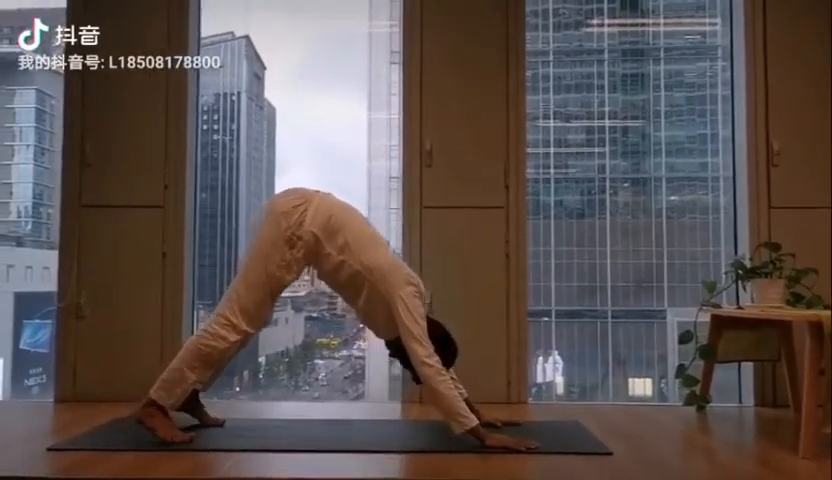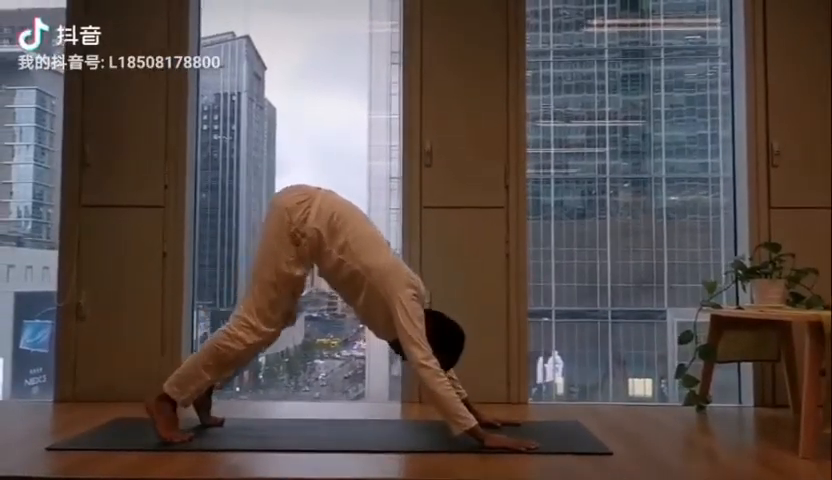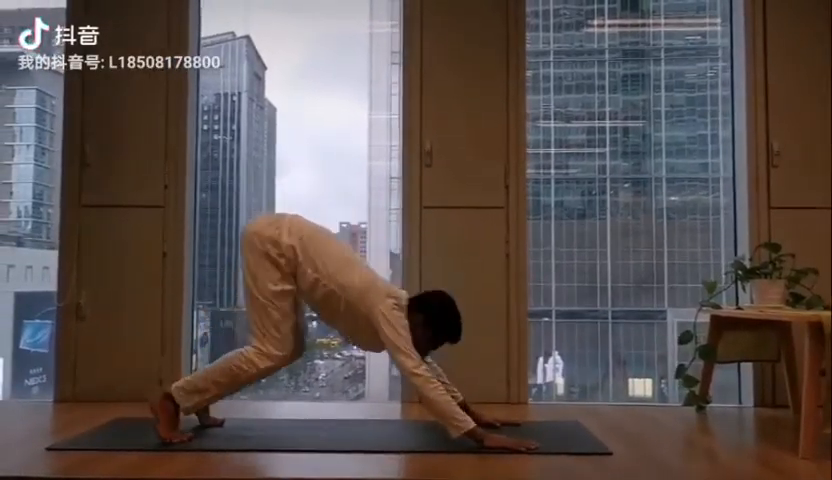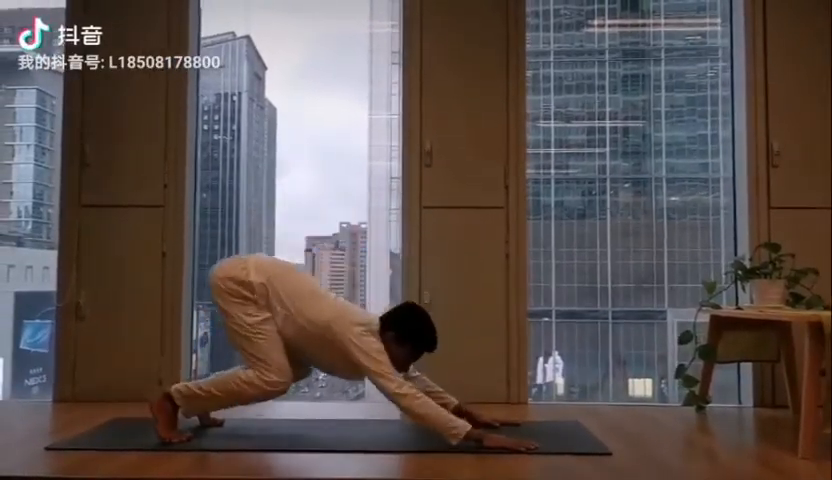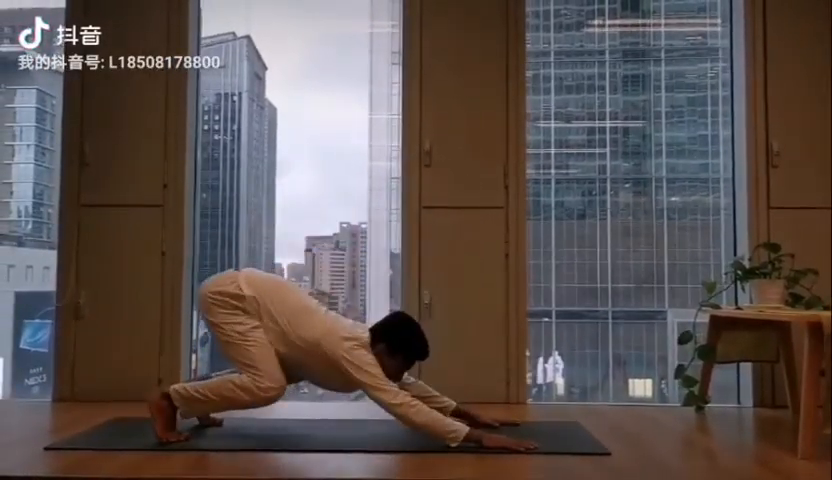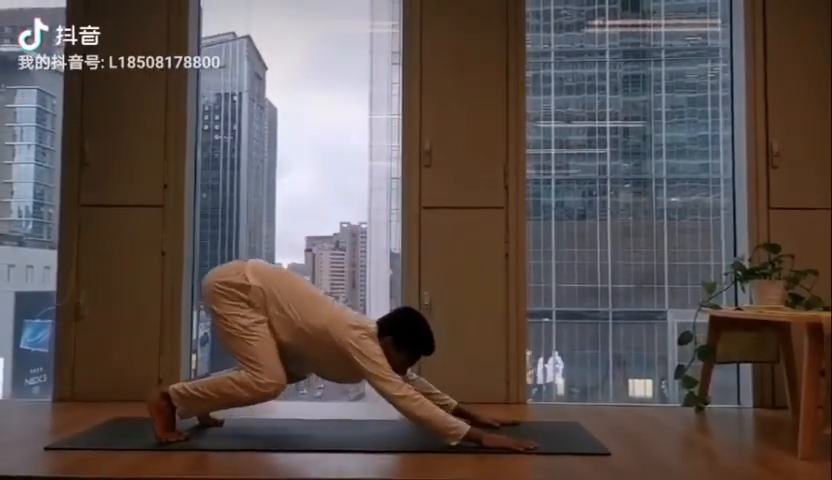
dt=0.3s
person 1, frame 1
left shoulder: (407, 298)
right shoulder: (405, 297)
left elbow: (435, 364)
right elbow: (429, 368)
left wrist: (475, 413)
right wrist: (481, 434)
left hip: (304, 216)
right hip: (299, 218)
left knee: (244, 319)
right knee: (238, 320)
left ankle: (186, 395)
right ankle: (157, 405)
person 1, frame 2
left shoulder: (410, 298)
right shoulder: (404, 299)
left elbow: (434, 362)
right elbow: (427, 368)
left wrist: (472, 411)
right wrist: (480, 433)
left hip: (306, 212)
right hip: (301, 214)
left knee: (279, 319)
right knee: (258, 324)
left ankle: (202, 389)
right ankle: (167, 399)
person 1, frame 3
left shoulder: (397, 309)
right shoulder: (388, 311)
left elbow: (426, 366)
right elbow: (417, 374)
left wrist: (469, 412)
right wrist: (478, 435)
left hip: (285, 239)
right hip: (273, 239)
left knee: (291, 348)
right knee: (272, 351)
left ankle: (198, 397)
right ankle: (173, 401)
person 1, frame 4
left shoulder: (371, 333)
right shoulder: (360, 338)
left elbow: (411, 380)
right elbow: (404, 394)
left wrist: (467, 413)
right wrist: (476, 435)
left hip: (256, 279)
right hip: (237, 281)
left knee: (296, 368)
right knee: (273, 379)
left ankle: (197, 403)
right ankle: (172, 401)
person 1, frame 5
left shoulder: (362, 343)
right shoulder: (352, 352)
left elbow: (407, 386)
right elbow: (399, 402)
left wrist: (466, 414)
right wrist: (475, 436)
left hip: (248, 291)
right hip: (228, 294)
left knee: (287, 371)
right knee: (268, 386)
left ankle: (198, 401)
right ankle: (171, 400)
person 1, frame 6
left shoulder: (368, 338)
right shoulder: (359, 342)
left elbow: (409, 383)
right elbow: (403, 396)
left wrist: (467, 413)
right wrist: (476, 436)
left hip: (251, 285)
right hip: (233, 285)
left knee: (294, 369)
right knee: (267, 382)
left ankle: (196, 403)
right ankle: (169, 400)
